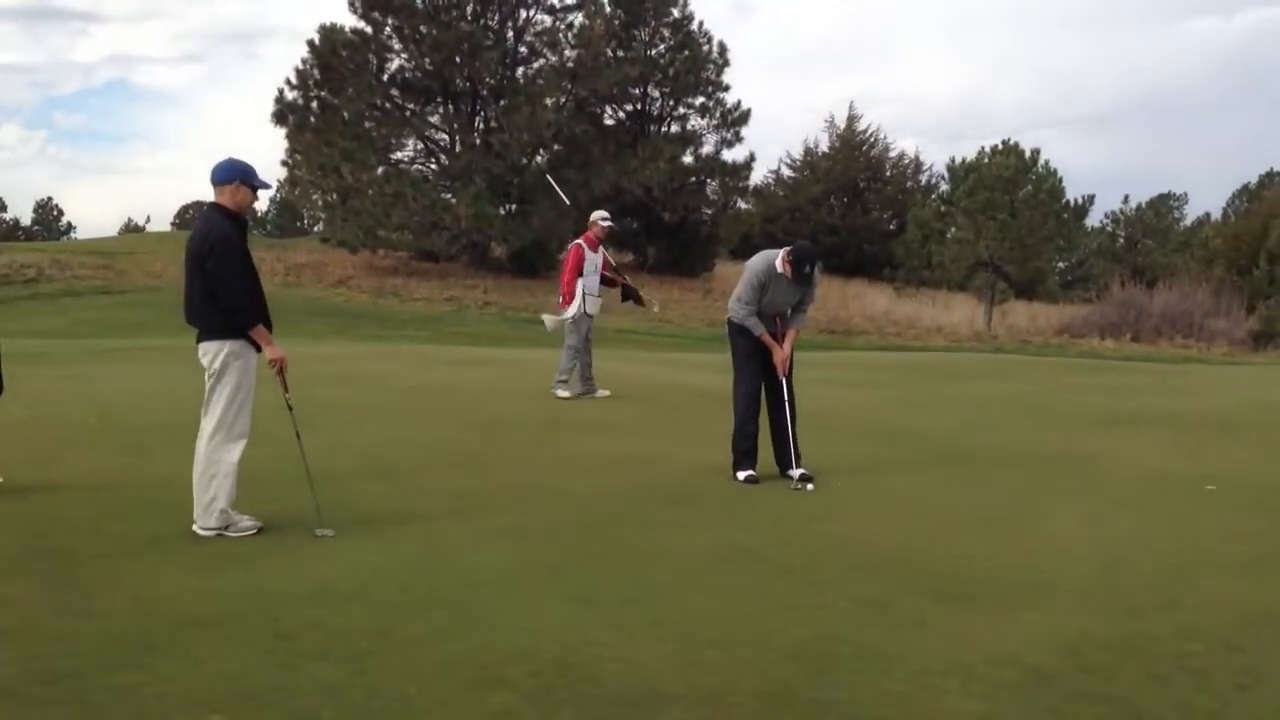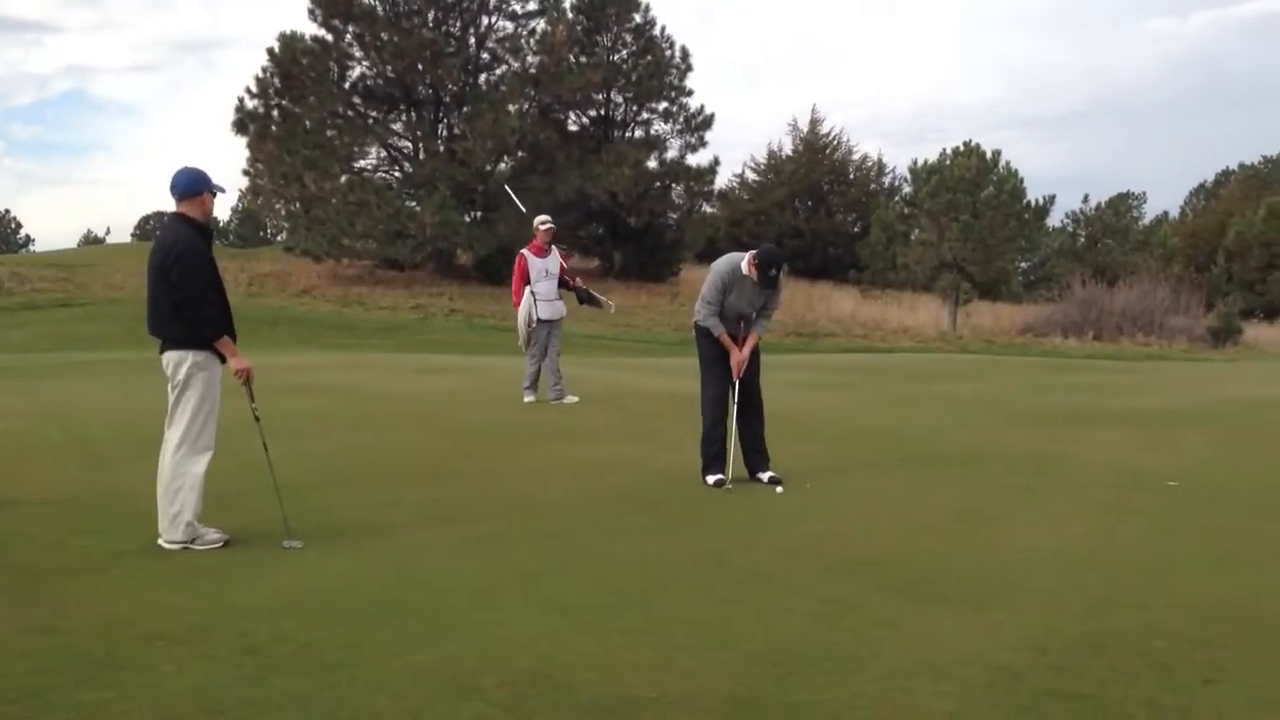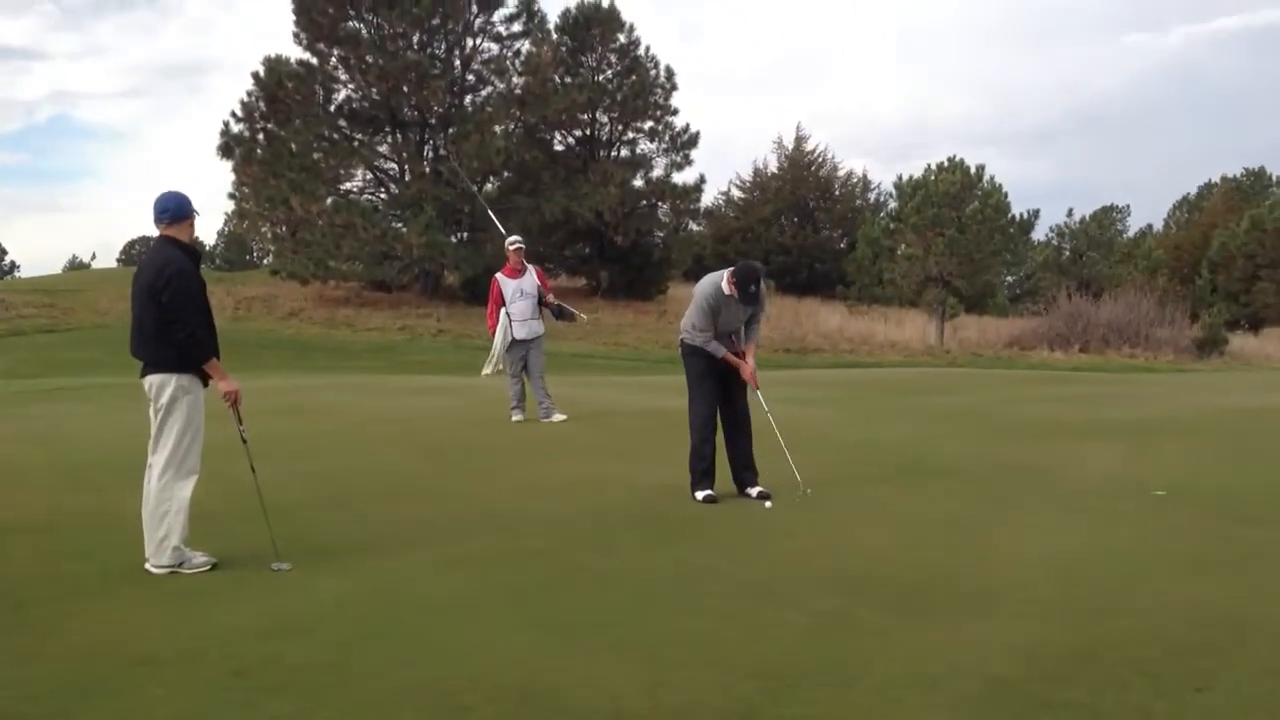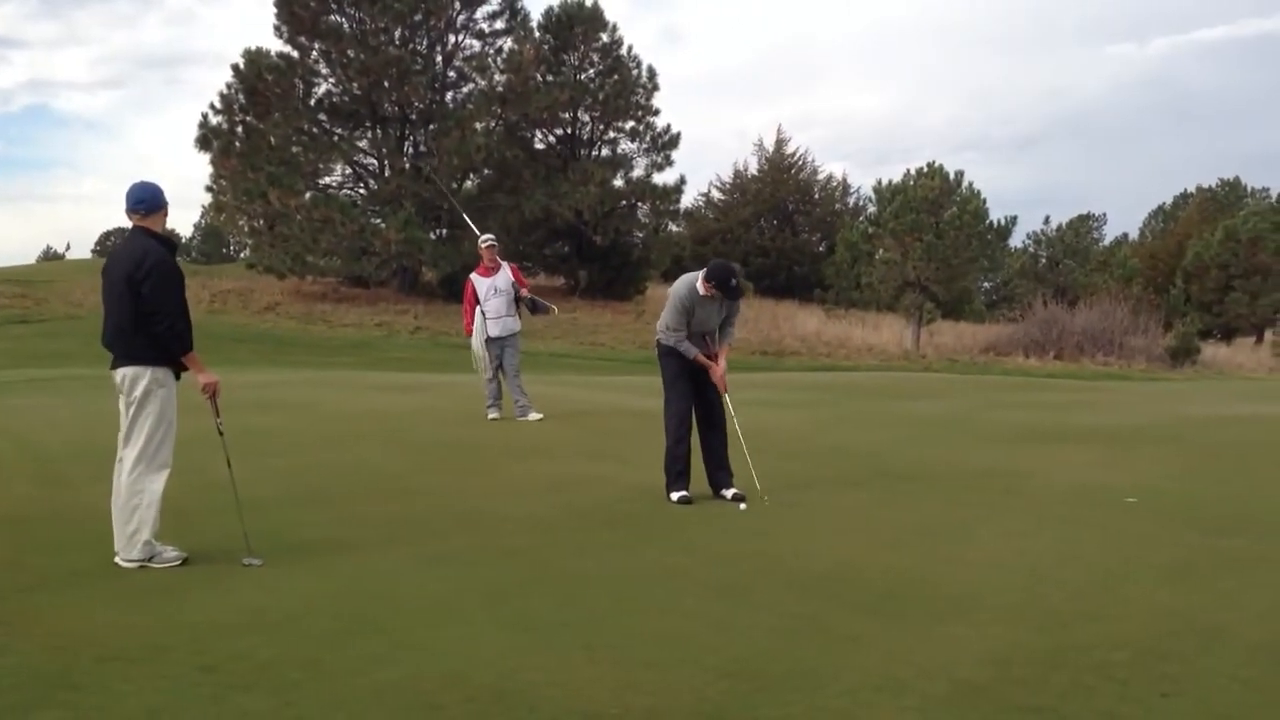
dt=0.5s
person 1, frame 1
left shoulder: (209, 227)
right shoulder: (222, 233)
right elbow: (235, 298)
right wrist: (268, 342)
left hip: (218, 337)
right hip: (231, 341)
left knee: (218, 428)
right knee: (223, 430)
left ankle: (213, 512)
right ankle: (213, 517)
person 1, frame 2
left shoulder: (170, 238)
right shoulder: (188, 244)
right elbow: (200, 309)
right wrist: (233, 353)
left hip: (178, 348)
right hip: (194, 352)
left knee: (179, 439)
right knee: (190, 441)
left ankle: (175, 525)
right ankle: (179, 530)
person 1, frame 3
left shoulder: (150, 262)
right shoulder: (179, 266)
right elbow: (189, 331)
right wrist: (221, 376)
left hip: (158, 370)
right hip: (177, 375)
left knee: (162, 462)
right knee: (175, 464)
left ankle: (162, 549)
right ankle: (167, 553)
person 1, frame 4
left shoulder: (117, 255)
right shoulder: (156, 257)
right elbow: (167, 322)
right wrist: (199, 369)
left hip: (125, 363)
right hip: (149, 368)
left knee: (130, 455)
right knee: (147, 458)
left ankle: (130, 543)
right ankle: (137, 547)
person 2, frame 1
left shoulder: (809, 275)
right shoulder: (759, 267)
left elbow: (800, 310)
right elbow: (747, 314)
left wrist: (787, 344)
right wrist: (773, 348)
left hip: (778, 329)
right hip: (745, 327)
left knee: (783, 395)
right knee: (748, 393)
left ankle: (790, 462)
right ankle: (743, 464)
person 2, frame 2
left shoulder: (774, 279)
right shoulder: (724, 269)
left elbow: (764, 316)
right elbow: (708, 314)
left wrist: (747, 349)
right wrist: (732, 350)
left hip: (745, 334)
right hip: (712, 332)
left knee: (751, 399)
right knee: (715, 398)
left ankle: (759, 466)
right ankle: (712, 468)
person 2, frame 3
left shoulder: (756, 290)
right shoulder: (707, 291)
left elbow: (754, 322)
right elbow: (705, 340)
left wrist: (750, 358)
right wrist: (739, 365)
left hip: (731, 348)
right hip: (699, 349)
left knee: (739, 415)
right knee: (704, 414)
left ankle: (747, 481)
right ankle: (701, 484)
person 2, frame 4
left shoulder: (730, 290)
right shoulder: (682, 291)
left elbow: (728, 324)
right elbow: (677, 339)
left wrist: (722, 360)
right wrist: (710, 367)
left hip: (707, 350)
right hip: (675, 350)
left knee: (714, 415)
right knee: (679, 415)
left ankle: (722, 482)
right ankle: (676, 485)
person 3, frame 1
left shoulder: (599, 249)
right shoulder: (578, 246)
left elbow: (599, 275)
right elbow: (568, 275)
left wrist: (616, 280)
right wrist: (568, 301)
left hip: (588, 306)
right hip: (576, 305)
left knee: (585, 347)
right knee: (573, 344)
left ankle: (588, 386)
right ankle: (560, 384)
person 3, frame 2
left shoulder: (556, 253)
right shoulder: (525, 256)
left elbow: (562, 278)
right elbow: (518, 284)
left wrist: (573, 283)
right wrist: (521, 308)
left hip: (556, 312)
right hip: (537, 313)
left knee: (554, 354)
right knee: (535, 354)
left ankle: (557, 393)
right ankle: (529, 391)
person 3, frame 3
left shoulder: (535, 272)
right shoulder: (499, 278)
left elbow: (544, 295)
right elbow: (493, 307)
left wrist: (549, 299)
right wrist: (495, 331)
left hip: (535, 332)
right hip: (514, 334)
left knee: (537, 374)
right knee: (515, 374)
left ankle: (547, 411)
right ankle: (517, 410)
person 3, frame 4
left shoulder: (510, 269)
right shoulder: (474, 278)
left elbow: (523, 289)
right elbow: (469, 306)
left wrist: (524, 294)
right wrist: (471, 332)
left hip: (510, 330)
right hip: (489, 332)
left knee: (513, 371)
right knee: (491, 372)
left ankle: (523, 409)
right ankle: (493, 408)
